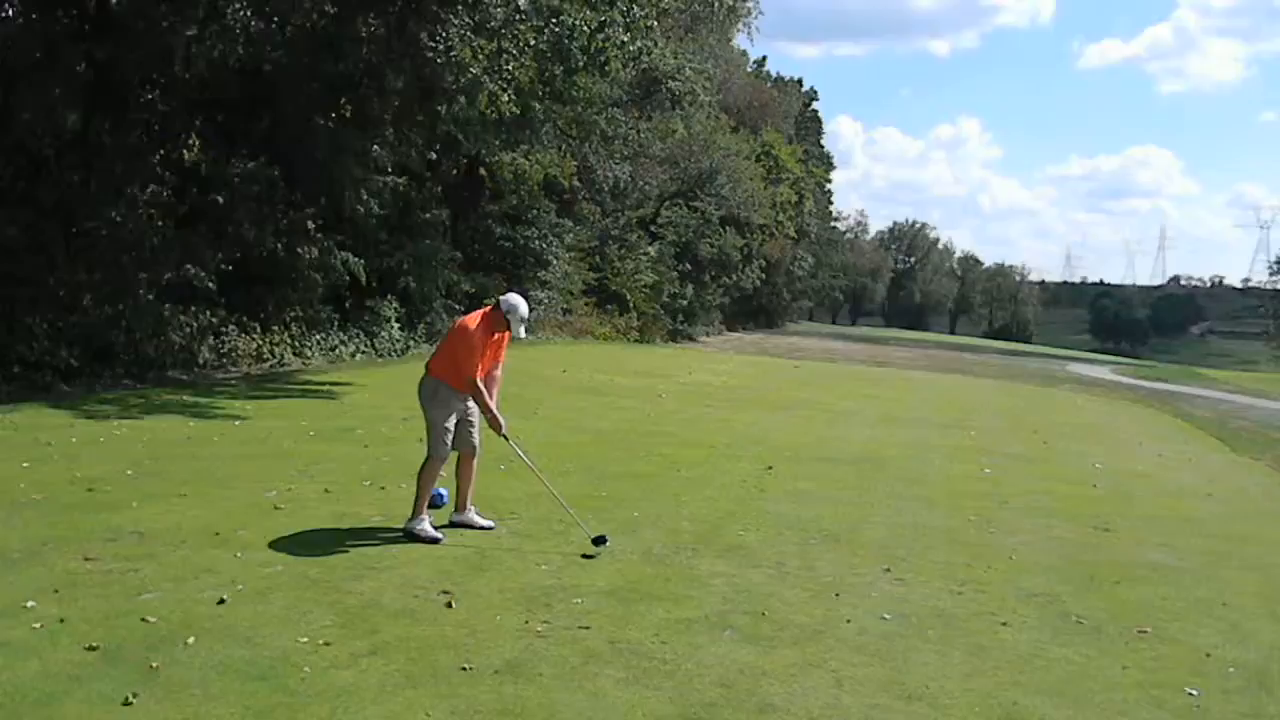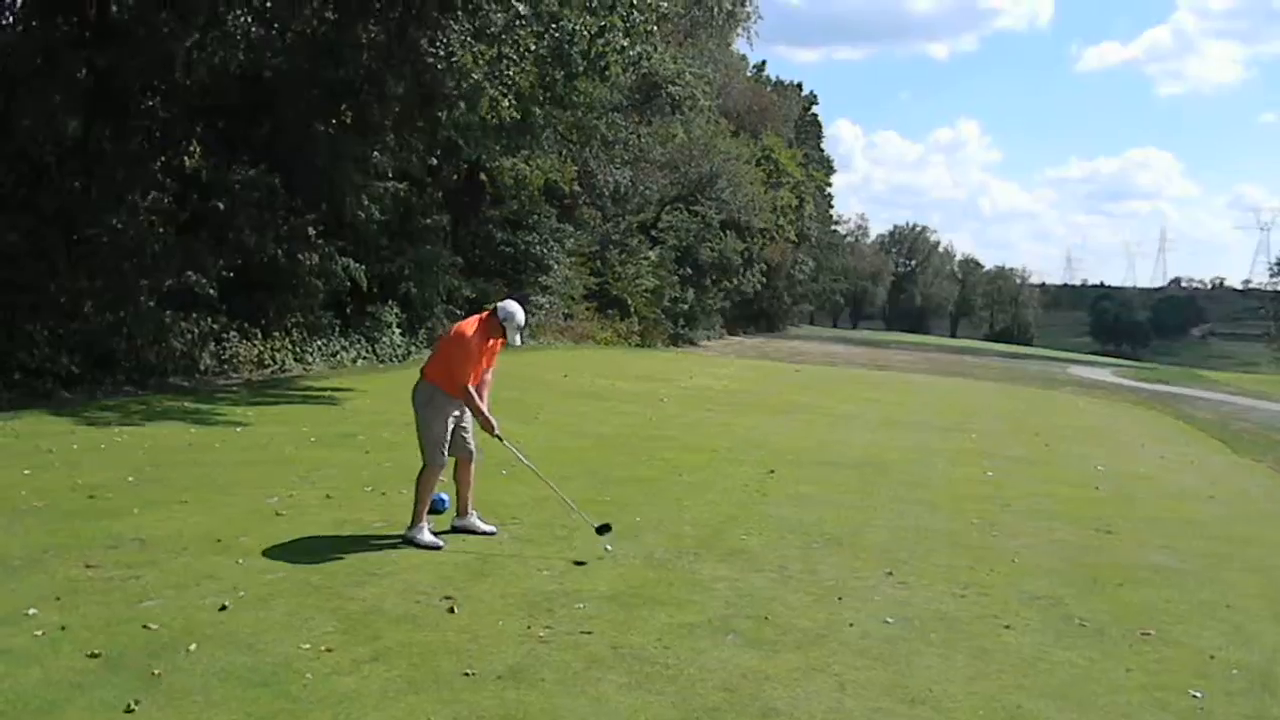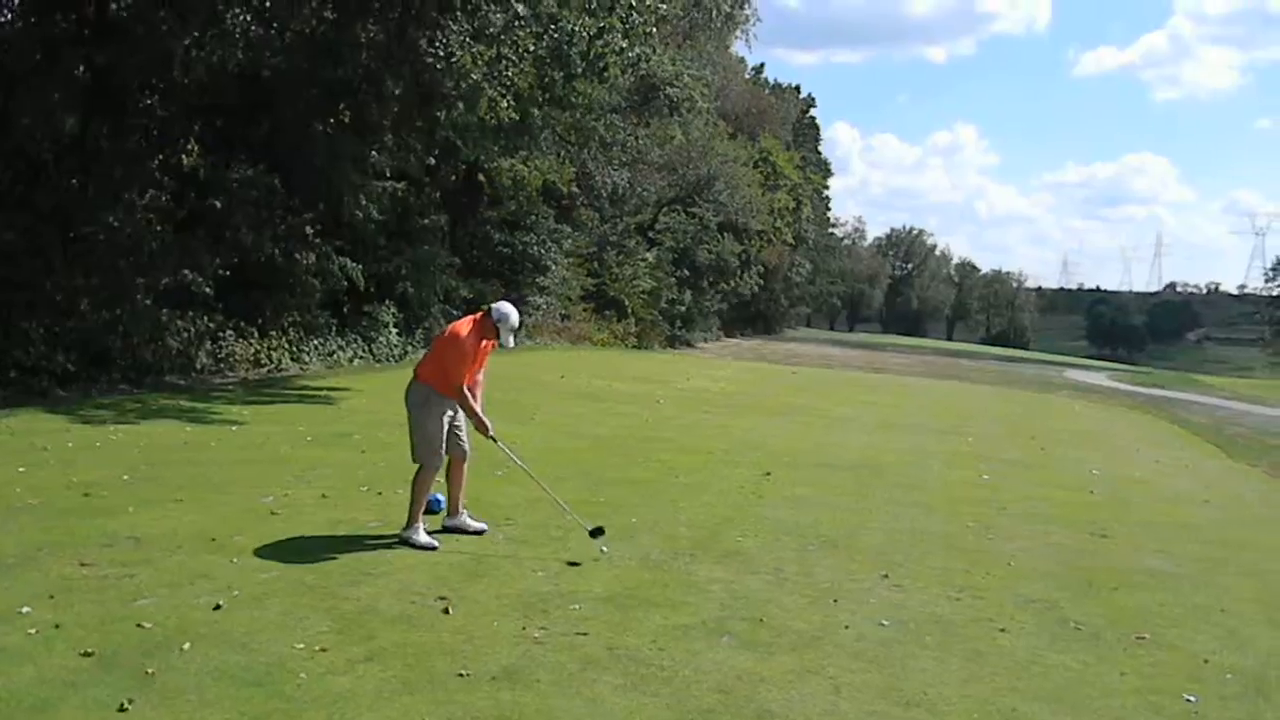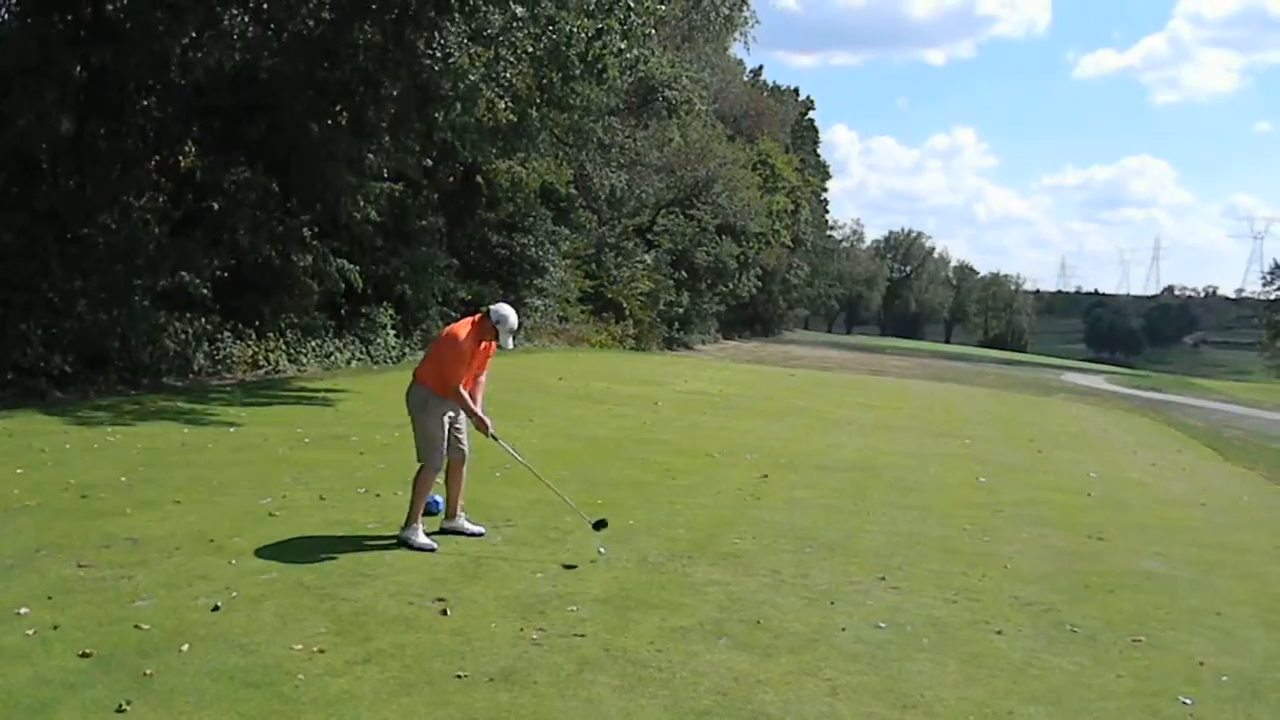
dt=0.2s
person 1, frame 1
left shoulder: (502, 330)
right shoulder: (471, 330)
left elbow: (495, 369)
right elbow: (473, 381)
left wrist: (493, 406)
right wrist: (491, 414)
left hip: (466, 393)
right hip: (440, 389)
left knee: (470, 451)
right knee: (439, 453)
left ankle: (463, 512)
right ankle: (417, 519)
person 1, frame 2
left shoulder: (494, 336)
right shoulder: (467, 337)
left elbow: (486, 373)
right elbow: (464, 387)
left wrist: (484, 410)
right wrist: (483, 416)
left hip: (458, 398)
right hip: (434, 396)
left knee: (467, 456)
right knee: (436, 461)
left ankle: (464, 517)
right ankle: (417, 527)
person 1, frame 3
left shoulder: (487, 336)
right shoulder: (462, 337)
left elbow: (477, 374)
right elbow: (459, 388)
left wrist: (478, 411)
right wrist: (477, 417)
left hip: (450, 398)
right hip: (428, 396)
left knee: (460, 455)
right knee: (431, 462)
left ankle: (455, 516)
right ankle: (412, 527)
person 1, frame 4
left shoulder: (487, 339)
right shoulder: (459, 338)
left elbow: (480, 374)
right elbow: (455, 387)
left wrist: (478, 409)
right wrist: (477, 416)
left hip: (451, 399)
right hip: (429, 397)
left knee: (459, 458)
right knee: (433, 462)
left ankle: (453, 518)
right ankle: (412, 528)
